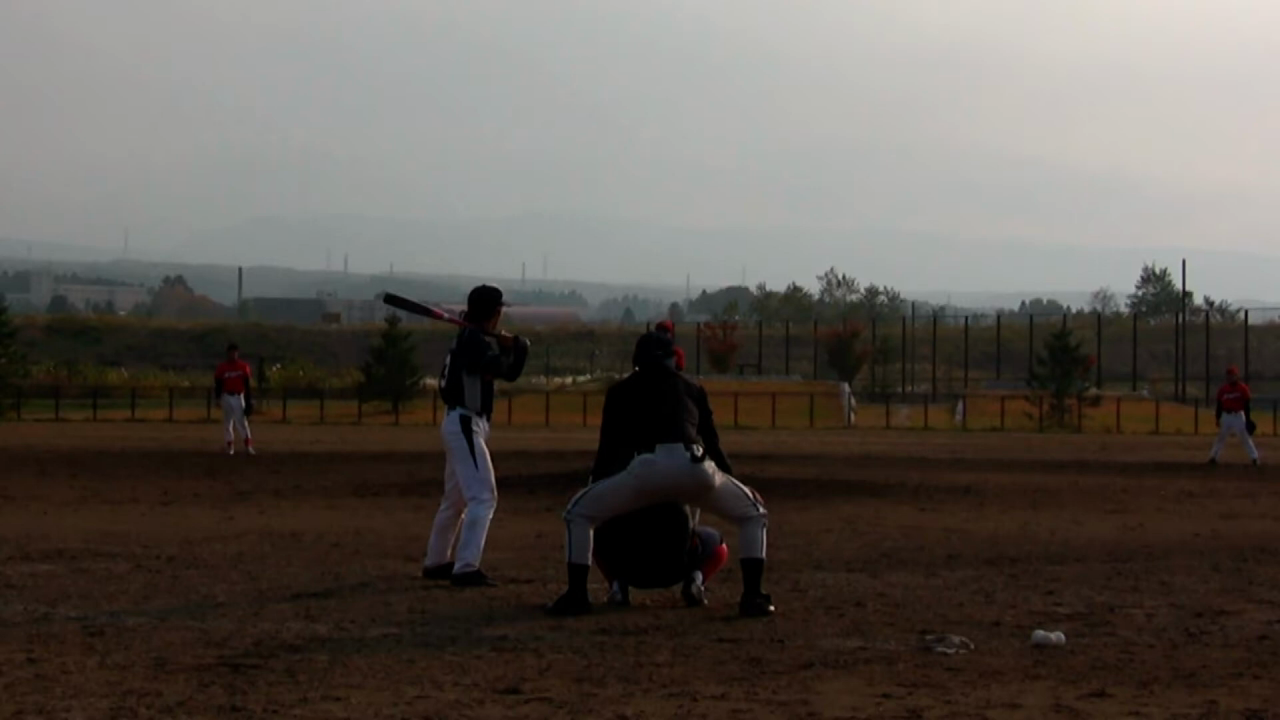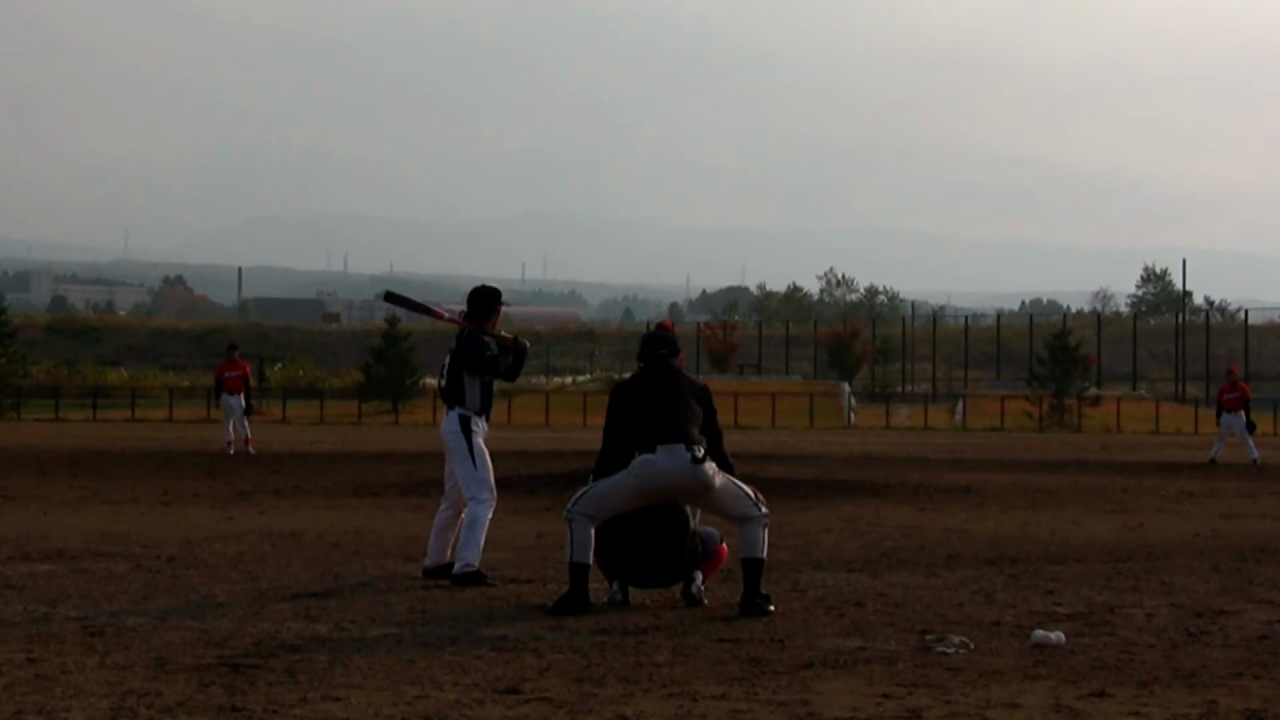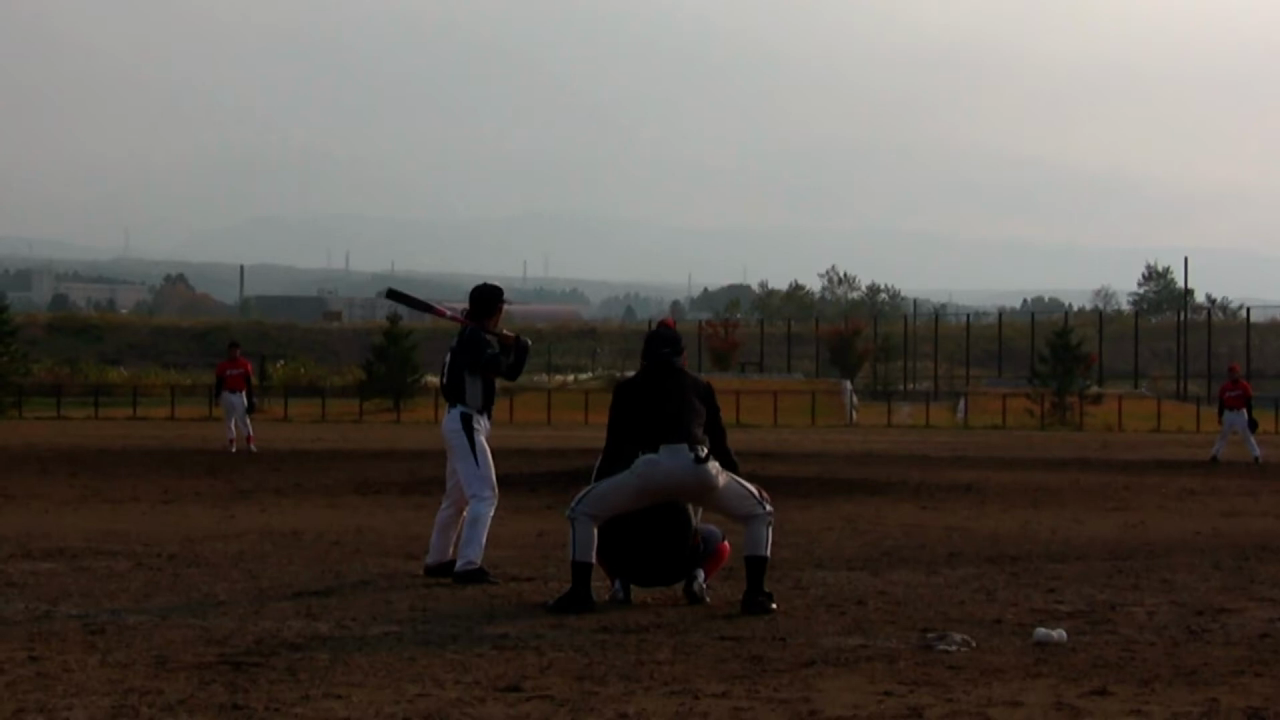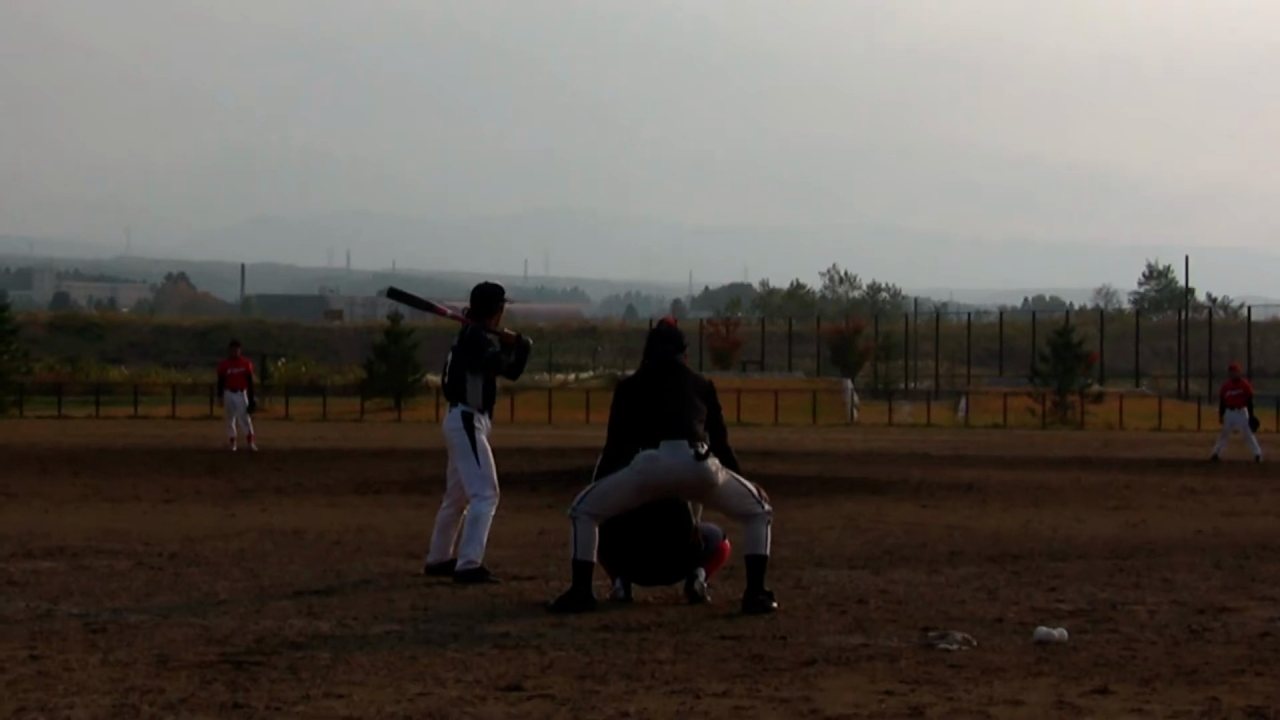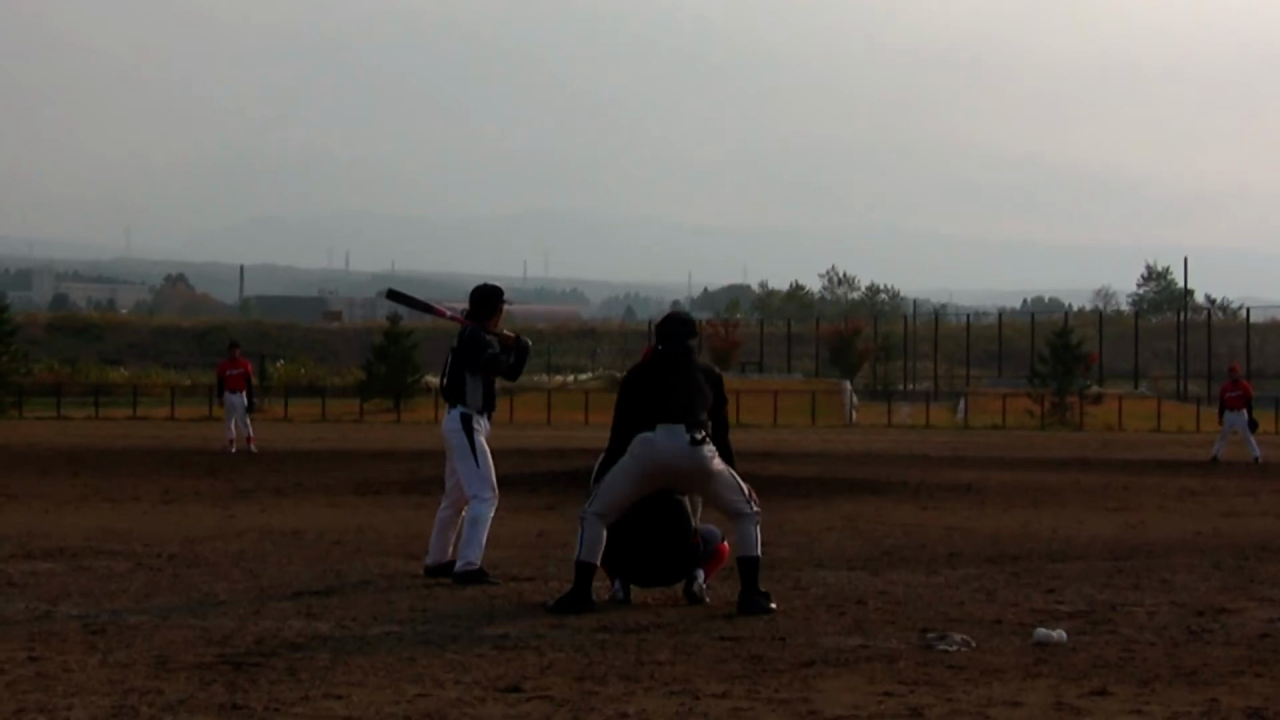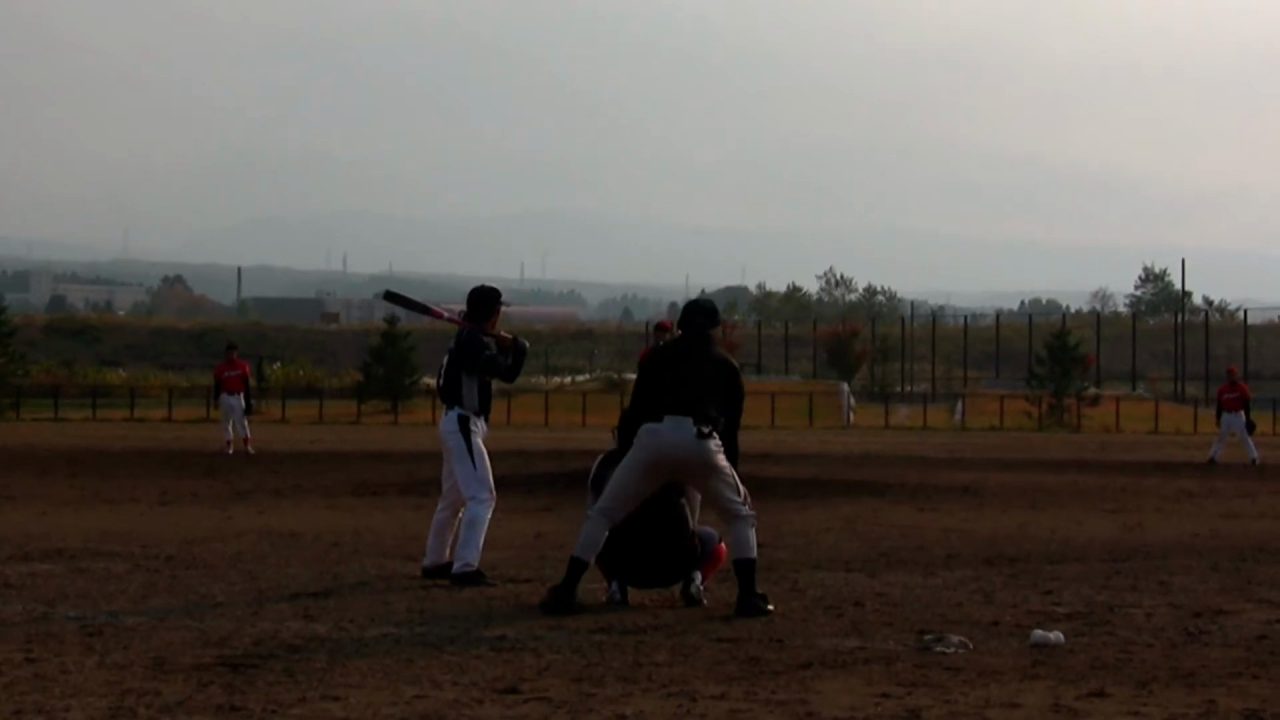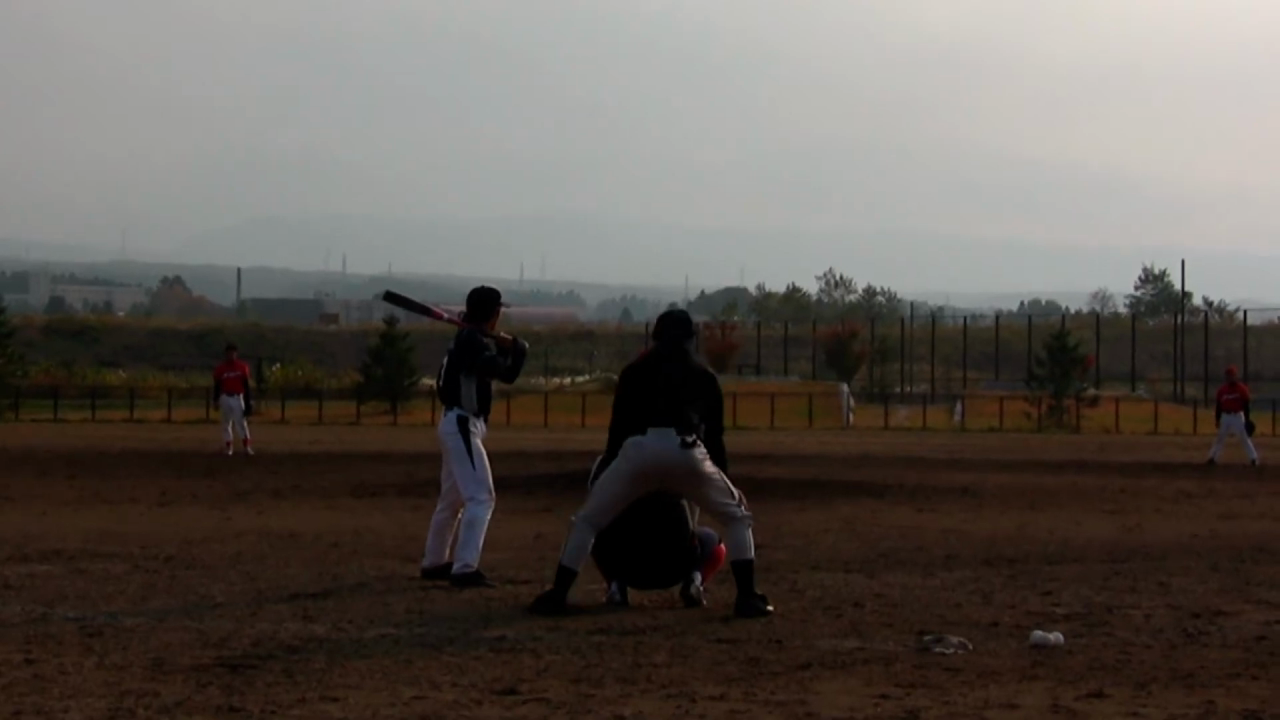
dt=0.3s
person 1, frame 1
left shoulder: (469, 339)
right shoulder: (474, 339)
left elbow: (510, 372)
right elbow: (499, 369)
left wrist: (515, 346)
right wrist: (508, 347)
left hip: (461, 423)
right hip: (465, 425)
left knee: (455, 498)
right knee: (483, 496)
left ankle: (436, 562)
right ankle: (466, 568)
person 1, frame 2
left shoulder: (469, 339)
right shoulder: (472, 339)
left elbow: (509, 373)
right elbow: (498, 368)
left wrist: (514, 347)
right wrist: (508, 348)
left hip: (459, 423)
right hip: (464, 424)
left knee: (455, 498)
right knee: (482, 496)
left ankle: (436, 562)
right ankle: (465, 569)
person 1, frame 3
left shoulder: (471, 336)
right shoulder: (475, 337)
left elbow: (511, 372)
right elbow: (499, 368)
left wrist: (515, 345)
right wrist: (509, 346)
left hip: (462, 421)
right hip: (466, 422)
left knee: (457, 496)
right knee: (484, 494)
left ankle: (438, 560)
right ankle: (468, 566)
person 1, frame 4
left shoulder: (472, 336)
right shoulder: (475, 337)
left elbow: (511, 371)
right elbow: (502, 366)
left wrist: (516, 344)
right wrist: (512, 345)
left hip: (463, 420)
right hip: (467, 421)
left knee: (457, 495)
right knee: (485, 493)
left ankle: (439, 559)
right ankle: (468, 566)
person 1, frame 5
left shoulder: (471, 337)
right shoulder: (475, 338)
left elbow: (510, 372)
right elbow: (504, 369)
left wrist: (513, 345)
right wrist: (513, 346)
left hip: (462, 421)
right hip: (466, 422)
left knee: (456, 496)
right knee: (484, 495)
left ankle: (438, 560)
right ankle: (467, 567)
person 1, frame 6
left shoulder: (469, 338)
right shoulder: (473, 339)
left elbow: (508, 374)
right elbow: (501, 370)
left wrist: (512, 347)
right wrist: (511, 347)
left hip: (459, 423)
right hip: (463, 424)
left knee: (453, 497)
right knee: (482, 496)
left ankle: (435, 562)
right ankle: (465, 568)
person 1, frame 7
left shoulder: (469, 339)
right shoulder: (472, 340)
left elbow: (507, 374)
right elbow: (499, 371)
left wrist: (511, 347)
right wrist: (509, 348)
left hip: (458, 424)
right hip: (462, 425)
left knee: (452, 498)
right knee: (481, 497)
left ankle: (434, 563)
right ankle: (464, 569)
person 2, frame 1
left shoulder: (621, 391)
right shoulder: (691, 389)
left elbow: (609, 447)
right elbow: (711, 441)
left wrist: (595, 484)
right wrist: (729, 480)
left hip: (645, 469)
right hip: (694, 467)
left knee: (579, 514)
right knee: (753, 513)
left ankle: (577, 596)
right ankle: (752, 597)
person 2, frame 2
left shoulder: (626, 389)
right shoulder: (697, 388)
left elbow: (612, 445)
right elbow: (715, 442)
left wrist: (595, 480)
right wrist: (731, 477)
left hip: (646, 468)
right hip: (695, 468)
left knee: (580, 512)
right knee: (754, 513)
left ankle: (578, 595)
right ankle: (752, 597)
person 2, frame 3
left shoulder: (628, 388)
right shoulder: (700, 386)
left elbow: (615, 445)
right elbow: (719, 441)
left wrist: (600, 483)
right wrist: (736, 479)
left hip: (649, 469)
right hip: (698, 468)
left knee: (582, 511)
right knee: (760, 511)
left ankle: (580, 594)
right ankle: (755, 595)
person 2, frame 4
left shoulder: (630, 386)
right shoulder: (701, 384)
left elbow: (616, 444)
right elbow: (719, 439)
left wrist: (601, 481)
right wrist: (736, 476)
left hip: (648, 465)
right hip: (698, 465)
left knee: (584, 510)
right knee: (757, 510)
left ankle: (581, 593)
right ankle: (755, 594)
person 2, frame 5
left shoulder: (640, 371)
right shoulder: (708, 373)
left elbow: (620, 428)
right elbow: (720, 430)
left wrist: (606, 471)
right wrist: (731, 472)
left hip: (647, 448)
right hip: (696, 449)
left knee: (595, 514)
right knee: (746, 512)
left ankle: (580, 594)
right ankle: (751, 595)
person 2, frame 6
left shoulder: (659, 356)
right shoulder: (726, 365)
left elbow: (636, 408)
right elbow: (731, 424)
left wrist: (625, 448)
right wrist: (731, 469)
left hip: (654, 438)
right hip: (702, 442)
left knee: (604, 513)
right knee: (740, 515)
left ankle: (566, 591)
right ankle: (748, 596)
person 2, frame 7
left shoulder: (635, 371)
right shoulder: (703, 375)
left elbow: (618, 427)
right elbow: (715, 434)
left wrist: (610, 468)
right wrist: (722, 476)
left hip: (639, 450)
right hip: (687, 452)
left knee: (588, 520)
right knee: (736, 515)
left ankle: (557, 596)
right ankle: (747, 597)
